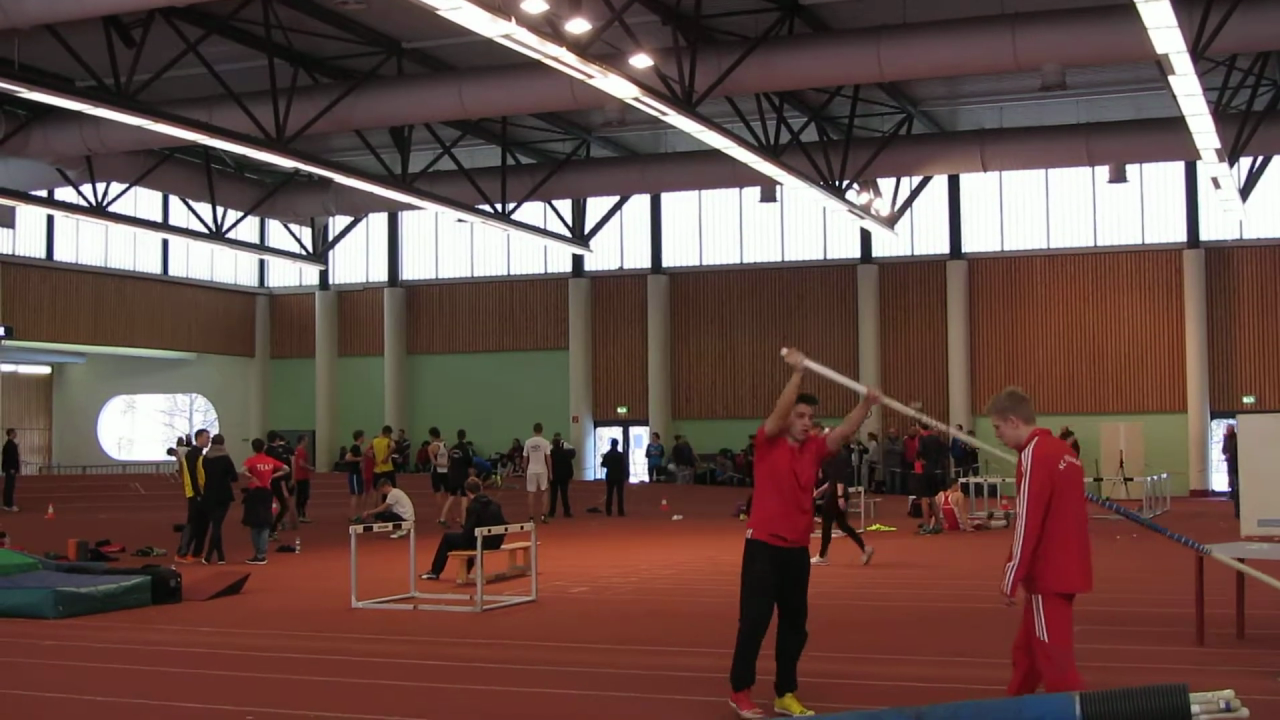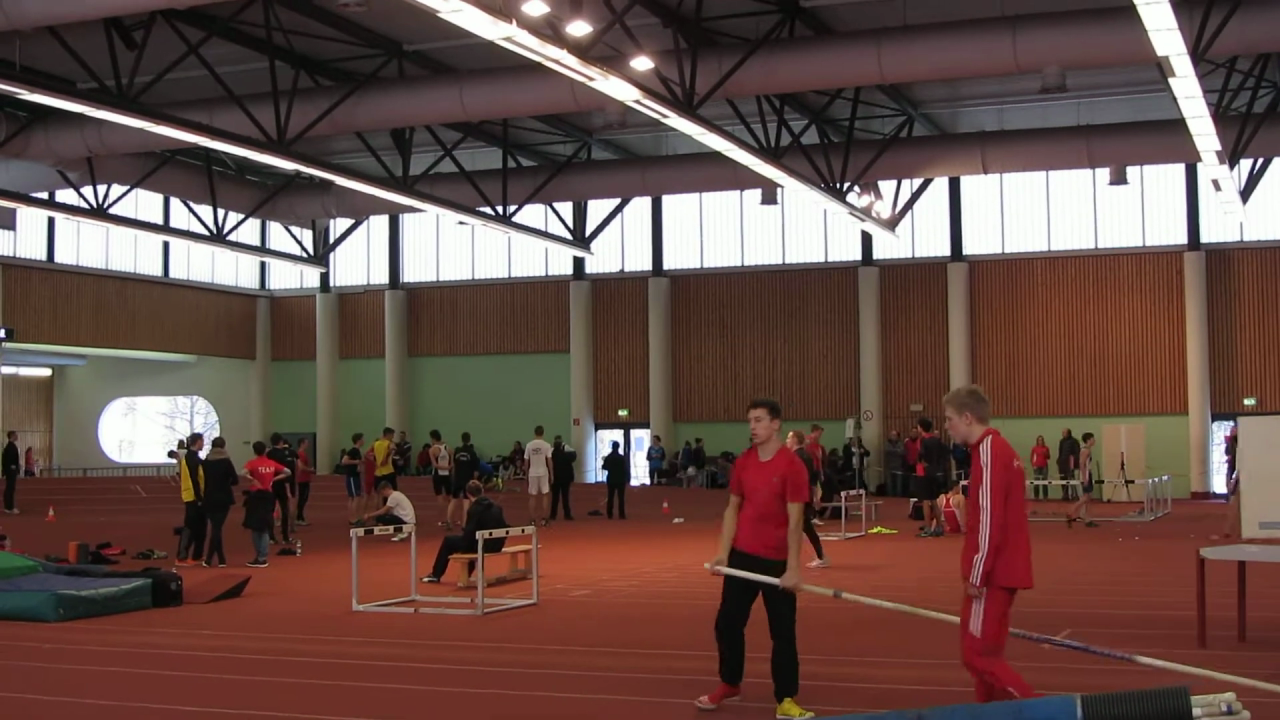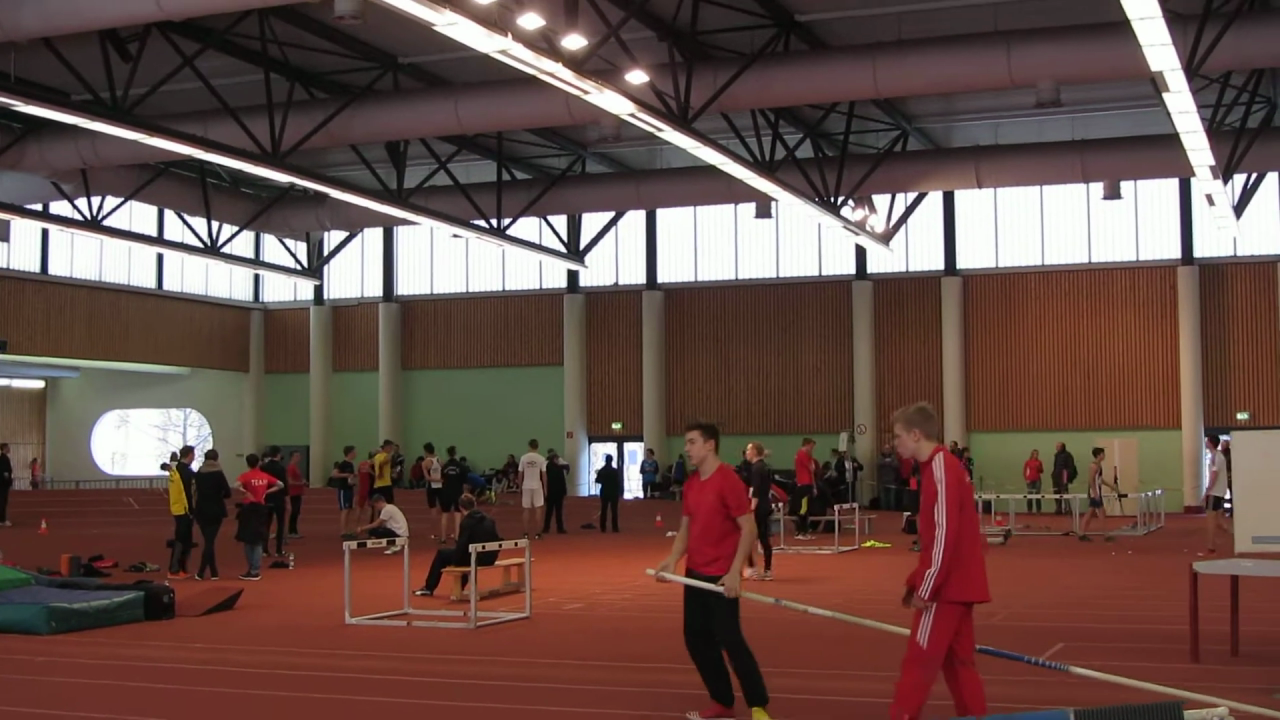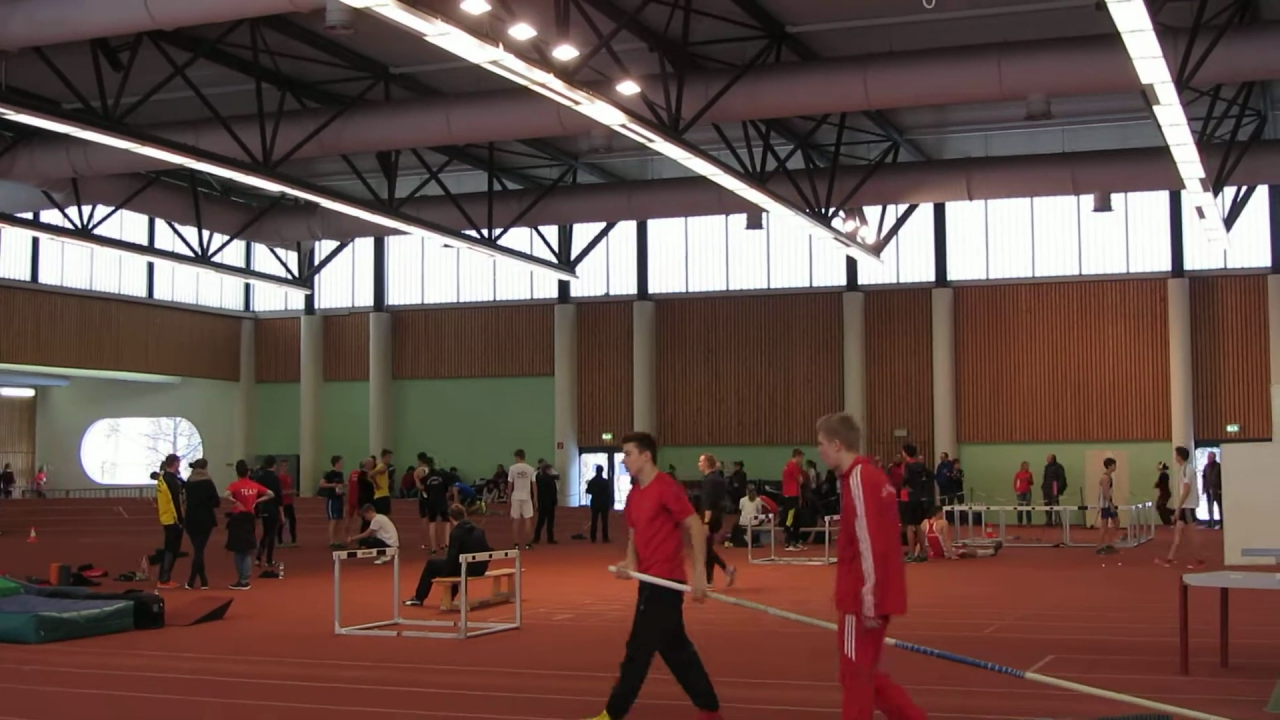
dt=0.4s
person 1, frame 1
left shoulder: (815, 447)
right shoulder: (767, 441)
left elbow: (843, 434)
right elbow: (777, 417)
left wrist: (866, 404)
right wrist: (796, 372)
left hip: (797, 547)
right hip: (762, 544)
left knee: (795, 623)
right knee: (754, 618)
right ankle: (740, 690)
person 1, frame 2
left shoulder: (792, 465)
right shoulder: (743, 463)
left elbow: (796, 519)
right elbow: (733, 509)
left wrist: (792, 568)
right wrist: (722, 551)
left hip: (777, 560)
right hip: (742, 555)
left knee: (783, 630)
right knee: (727, 621)
right ankle: (729, 683)
person 1, frame 3
left shoulder: (728, 482)
right shoulder: (690, 485)
left elbow: (748, 529)
left wrist: (734, 573)
right wrist: (672, 558)
left hip: (720, 575)
right hip: (695, 573)
left knee: (730, 640)
right knee: (696, 640)
person 1, frame 4
left shoulder: (668, 488)
right shoulder: (634, 495)
left elbow: (697, 529)
left wrist: (698, 575)
right wrist: (630, 561)
left hip: (664, 582)
right hip: (653, 580)
left knee: (638, 648)
right knee: (675, 647)
person 2, frame 1
left shoulder: (1034, 454)
right shoulder: (1062, 450)
left elbow: (1028, 522)
left wrist: (1011, 578)
left hip: (1048, 572)
right hip: (1066, 567)
left knee: (1053, 657)
right knee: (1026, 649)
person 2, frame 2
left shoulder: (988, 451)
right shoulder: (1001, 449)
left elbow: (990, 518)
left wrist: (977, 572)
left hip: (993, 572)
right hip: (1005, 568)
left knee: (976, 652)
right knee: (986, 650)
person 2, frame 3
left shoulder: (940, 468)
right shoulder: (947, 466)
left elbow: (945, 533)
left wrist: (927, 585)
right wrist: (915, 581)
left hip: (945, 585)
right hip: (959, 584)
left knee: (918, 663)
right knee: (959, 663)
person 2, frame 4
left shoulder: (859, 480)
right shoulder: (872, 475)
left elbow: (869, 547)
left wrist: (868, 600)
left hip: (867, 598)
right hip: (879, 594)
left knee: (855, 676)
right knee: (867, 675)
